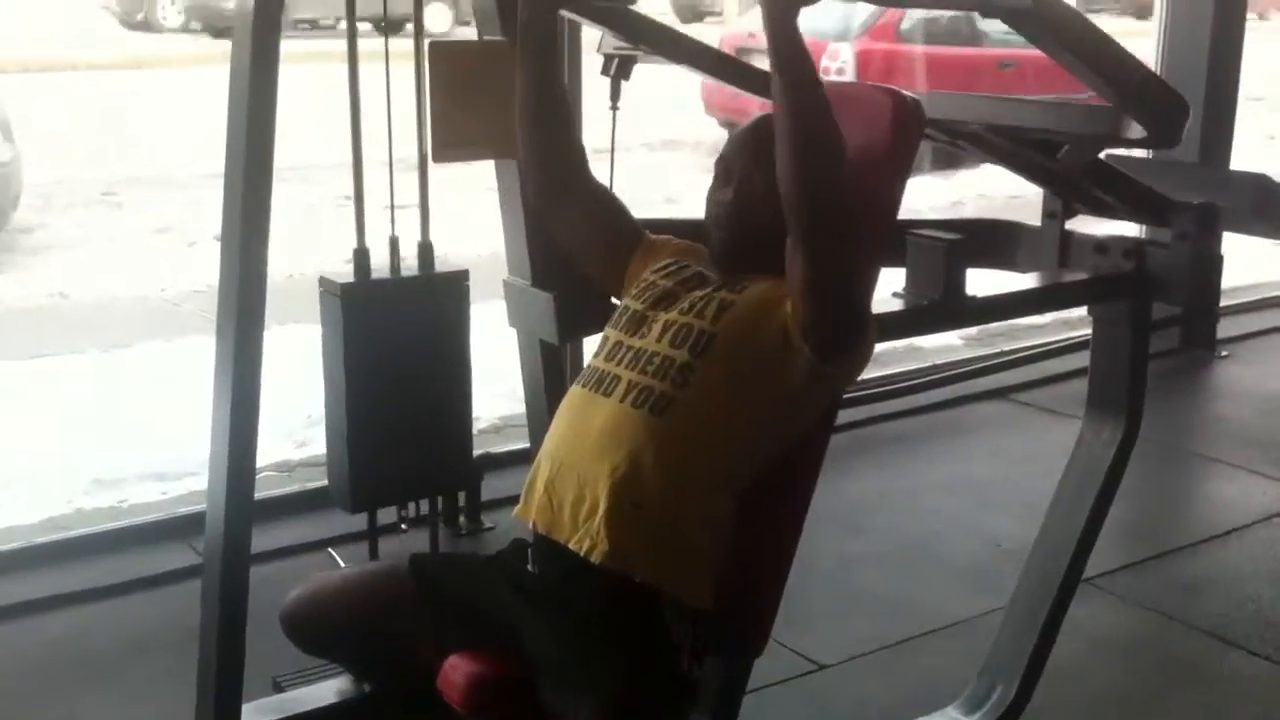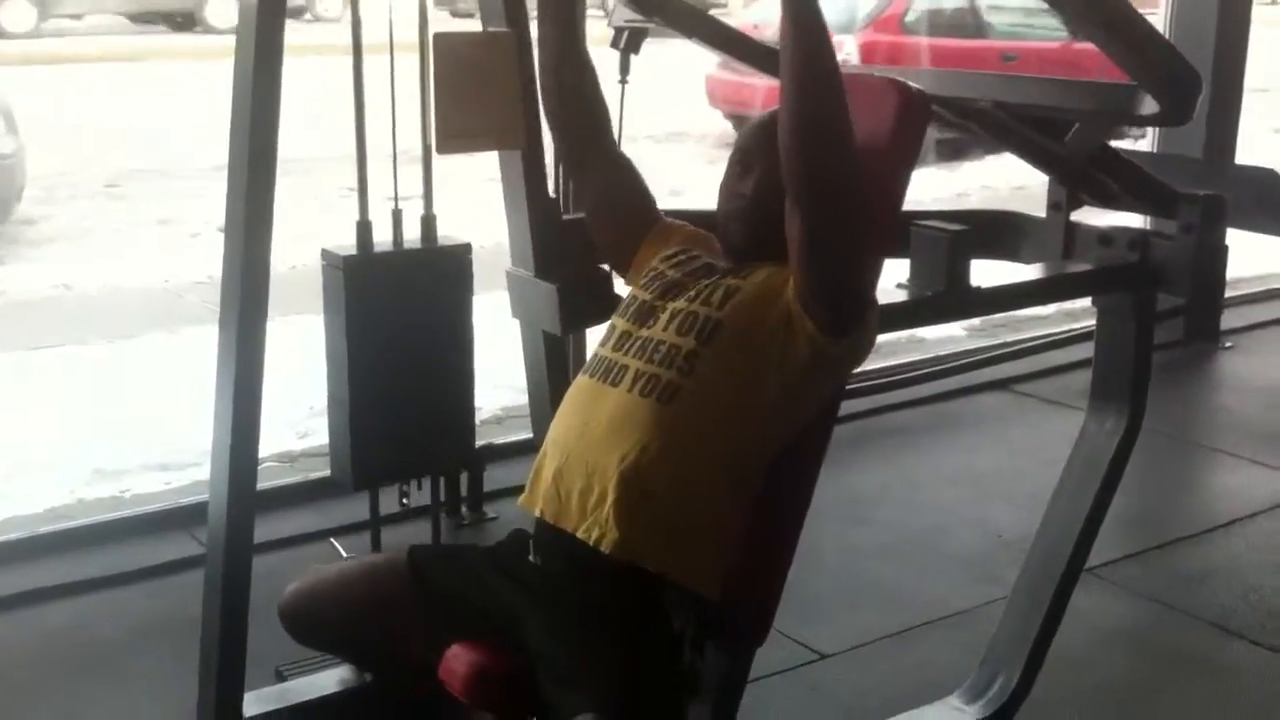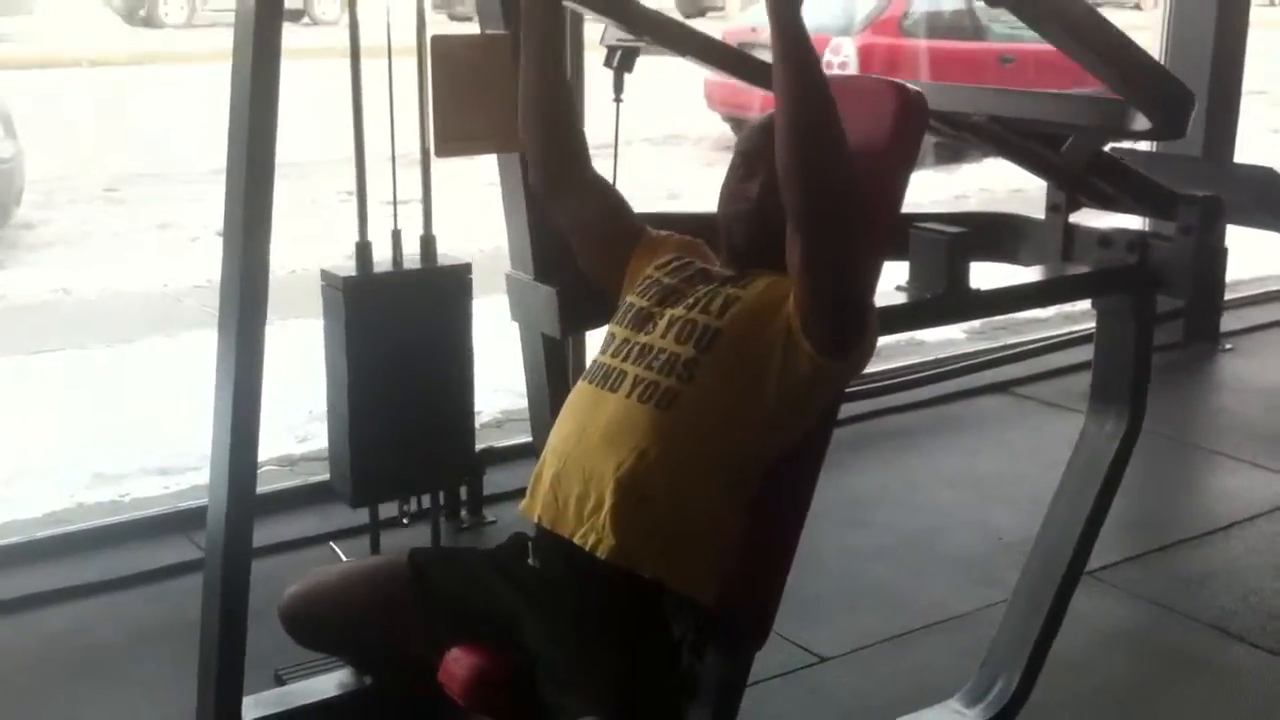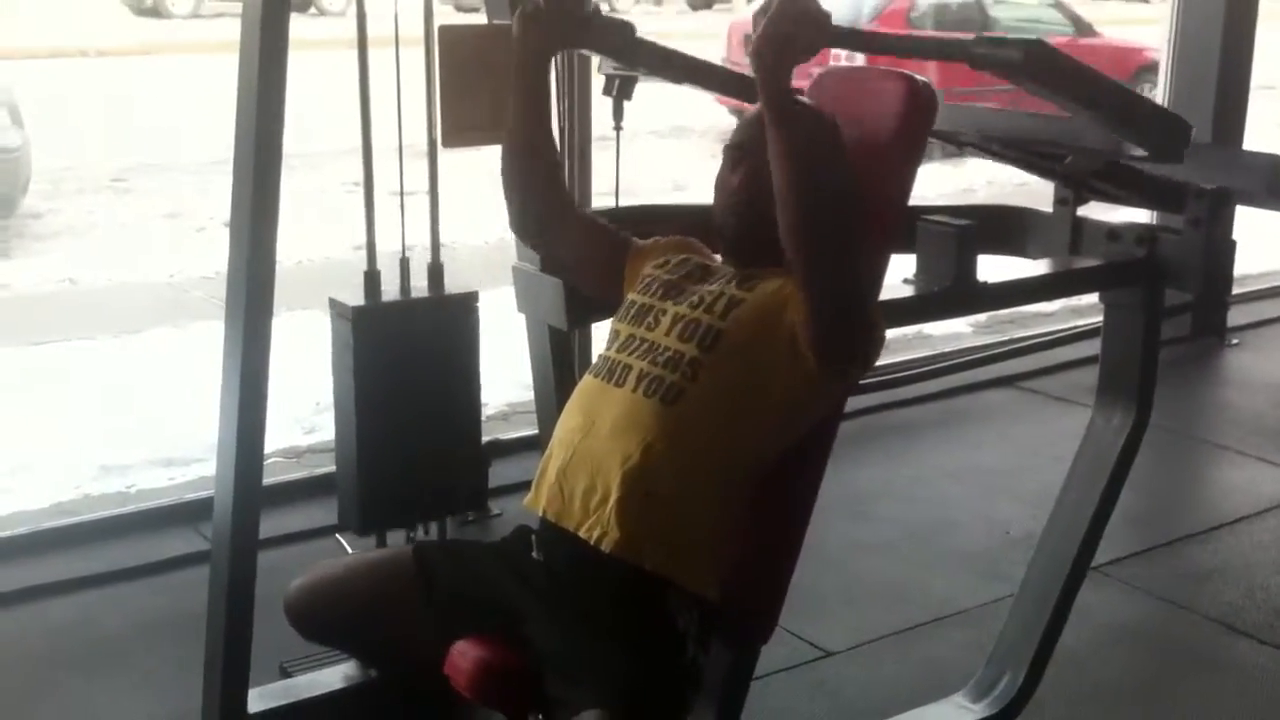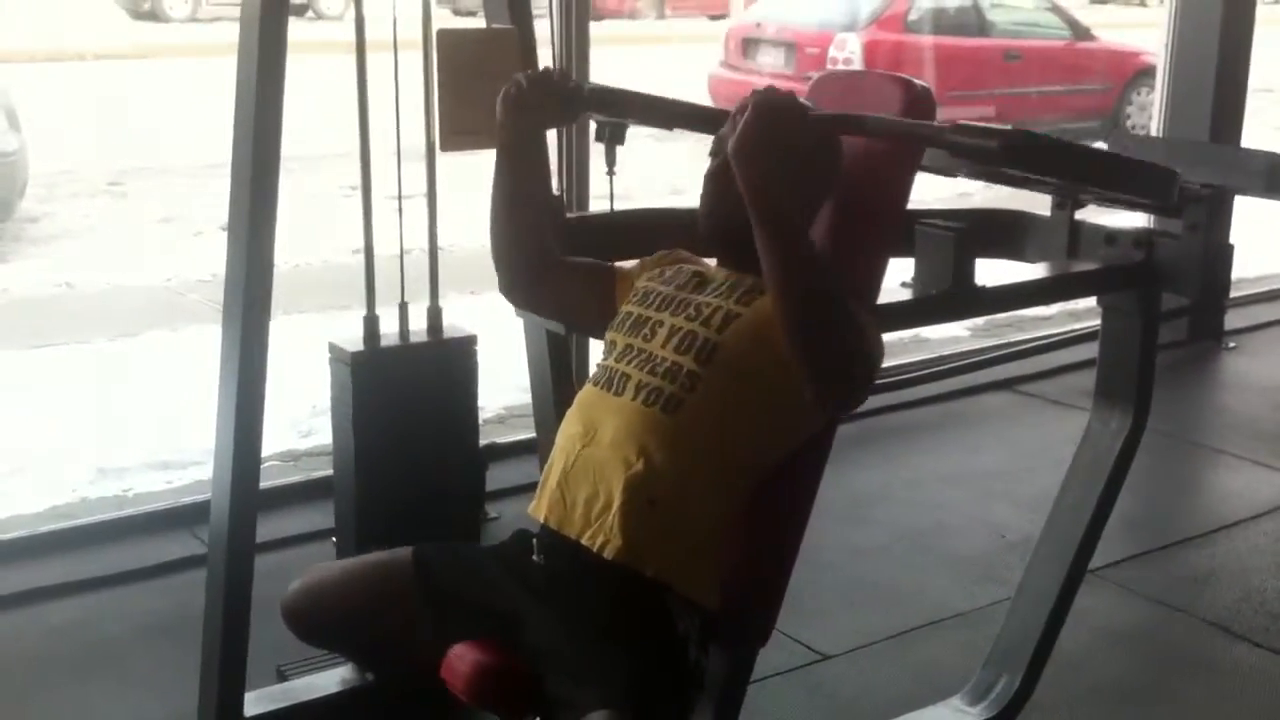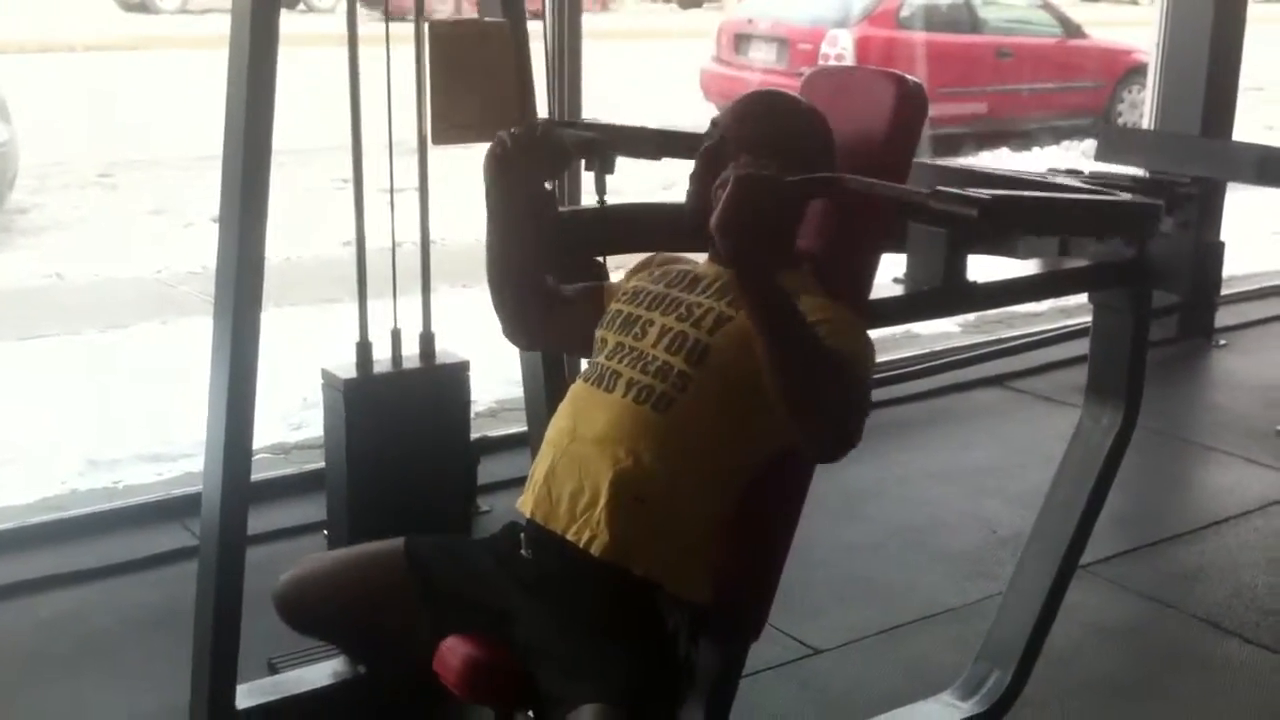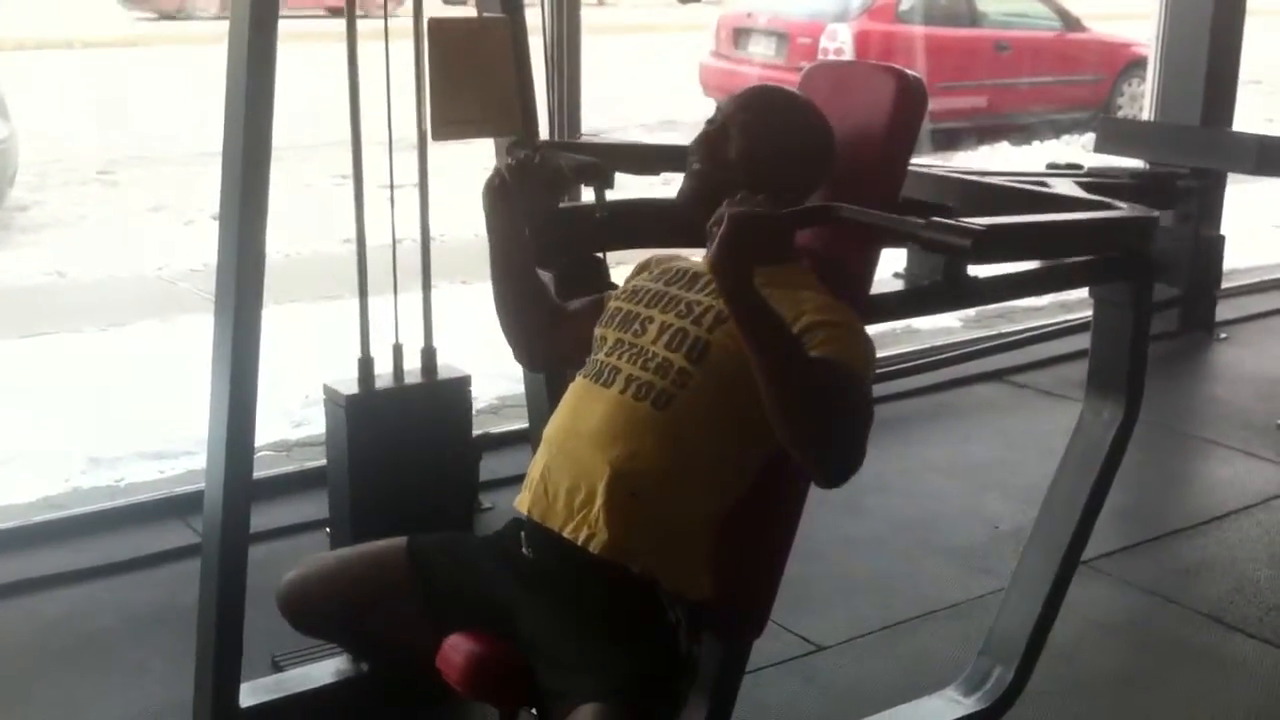
dt=0.3s
person 1, frame 1
left shoulder: (802, 320)
right shoulder: (661, 268)
left elbow: (822, 219)
right elbow: (556, 187)
left hip: (635, 609)
right hip: (529, 563)
right knee: (309, 614)
person 1, frame 2
left shoulder: (814, 313)
right shoulder: (671, 255)
left elbow: (821, 187)
right elbow: (585, 148)
left hip: (638, 599)
right hip: (535, 555)
right knee: (309, 606)
person 1, frame 3
left shoulder: (811, 322)
right shoulder: (664, 266)
left elbow: (822, 211)
right elbow: (561, 174)
left hip: (638, 606)
right hip: (533, 558)
right knee: (309, 608)
person 1, frame 4
left shoulder: (806, 310)
right shoulder: (667, 263)
left elbow: (836, 301)
right elbow: (541, 218)
left wrist: (777, 84)
right wrist: (532, 58)
left hip: (643, 600)
right hip: (537, 552)
right knee: (313, 602)
person 1, frame 5
left shoulder: (798, 315)
right shoulder: (664, 273)
left elbow: (837, 379)
right elbow: (528, 276)
left wrist: (762, 180)
right wrist: (521, 132)
left hip: (645, 604)
right hip: (538, 555)
right knee: (312, 604)
person 1, frame 6
left shoulder: (812, 316)
right shoulder: (658, 272)
left elbow: (832, 431)
right elbow: (530, 320)
left wrist: (750, 264)
right wrist: (510, 191)
left hip: (634, 600)
right hip: (526, 549)
right knee: (305, 594)
person 1, frame 7
left shoulder: (811, 316)
right shoulder: (659, 272)
left elbow: (833, 456)
right elbow: (540, 344)
left wrist: (740, 289)
right wrist: (508, 224)
left hip: (636, 597)
right hip: (526, 547)
right knee: (308, 595)
